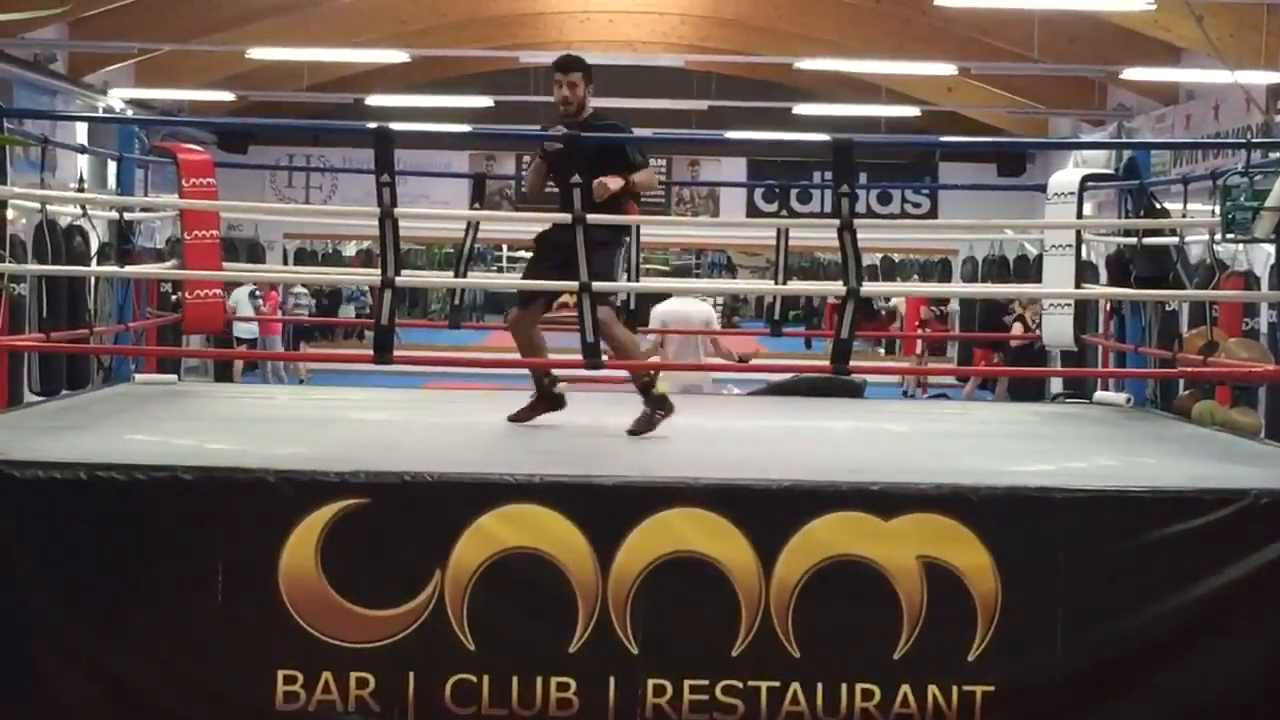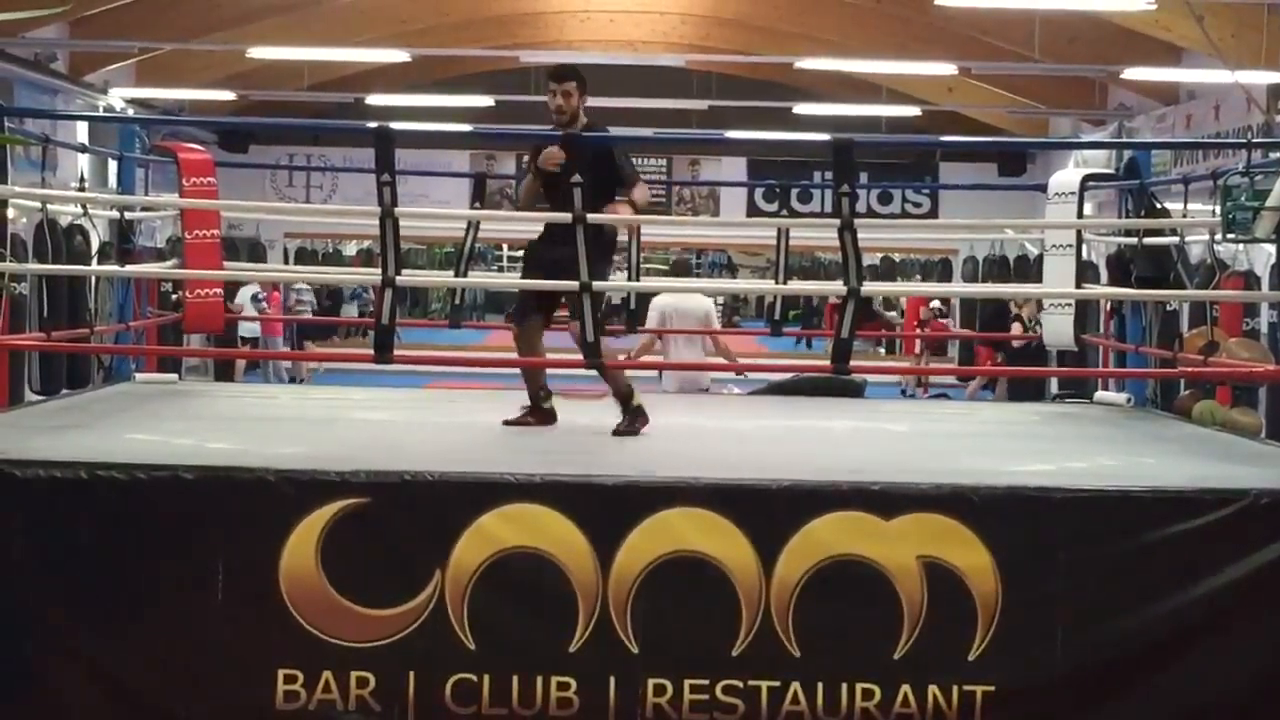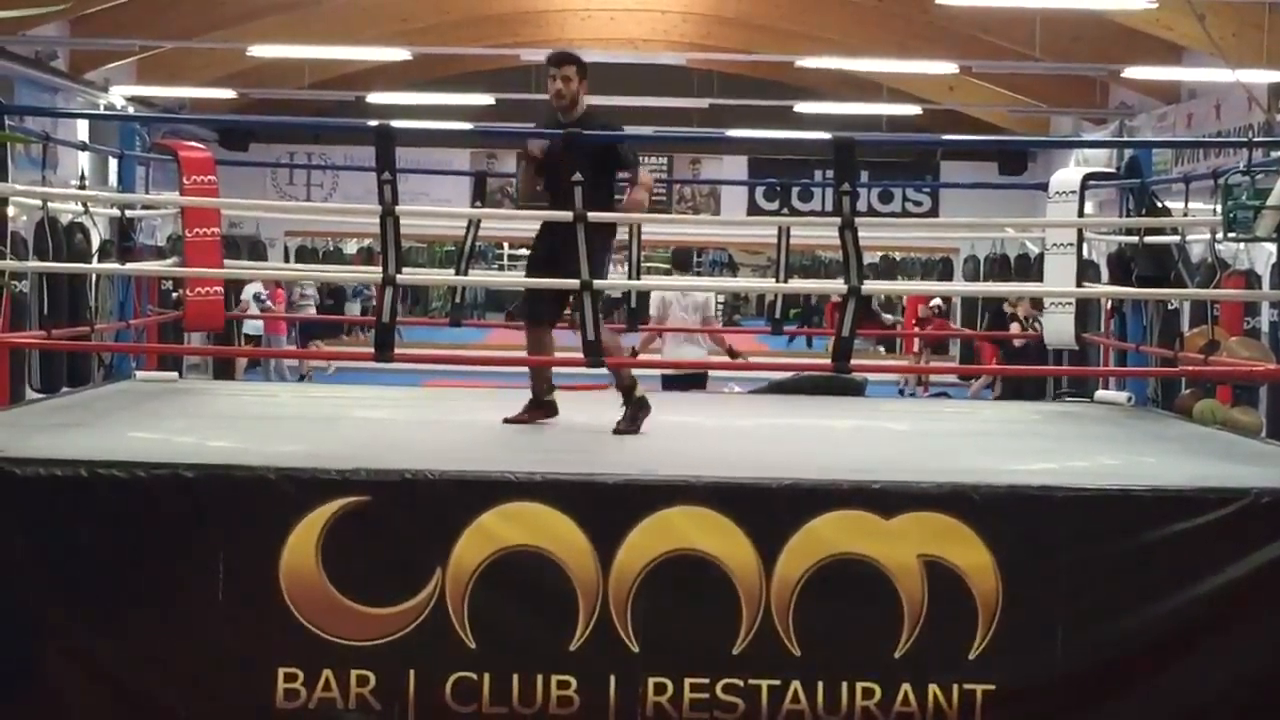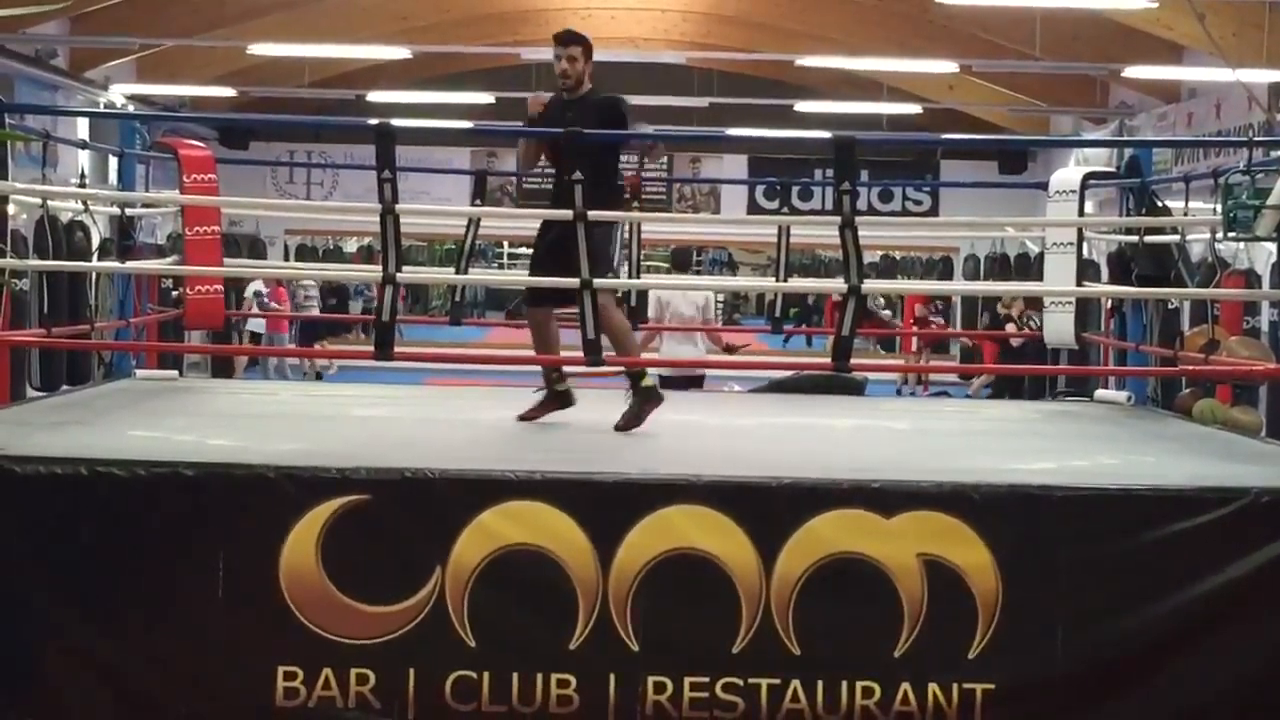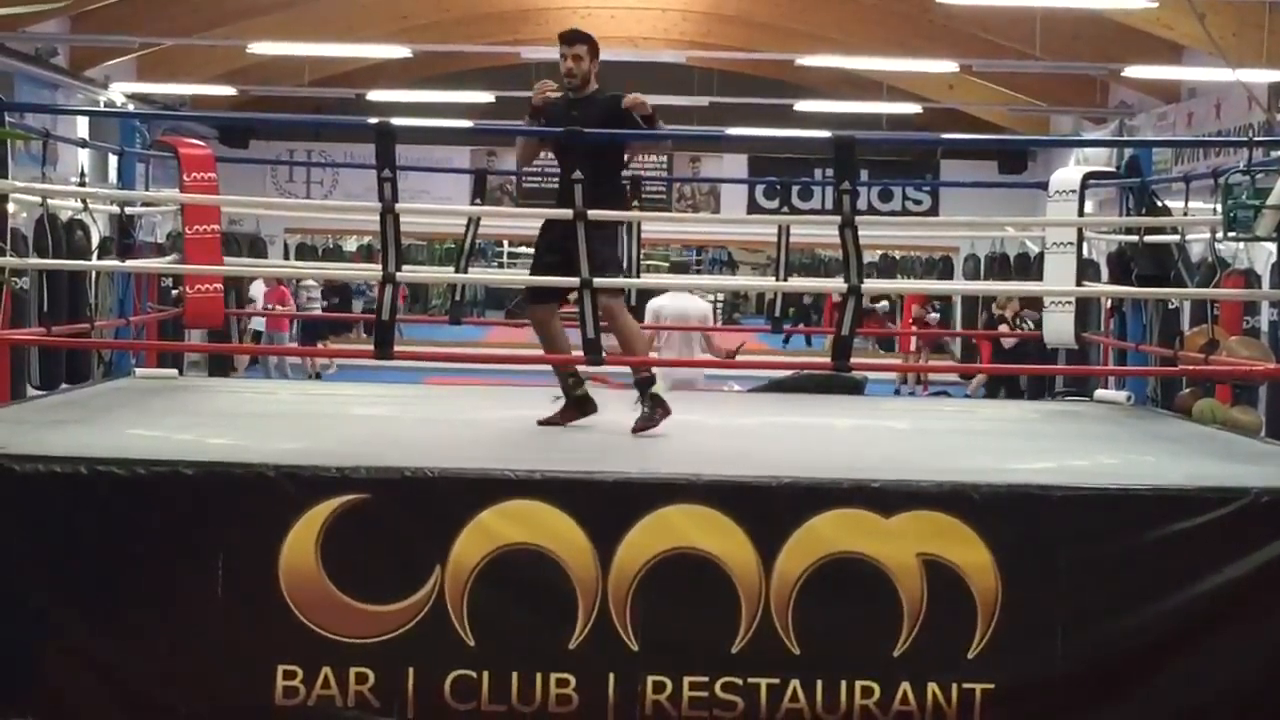
dt=0.1s
person 1, frame 1
left shoulder: (612, 130)
right shoulder: (553, 133)
left elbow: (648, 177)
right elbow: (532, 188)
left wrist: (621, 181)
right wrist: (545, 153)
left hip: (602, 235)
right hip: (562, 232)
left knee: (600, 314)
right knee: (521, 317)
left ankle: (654, 396)
right ankle: (547, 393)
person 1, frame 2
left shoulder: (603, 141)
right shoulder: (544, 145)
left elbow: (640, 188)
right elbow: (525, 202)
left wrist: (627, 205)
right wrist: (538, 170)
left hip: (591, 246)
right hip: (551, 245)
left knee: (581, 330)
right knee: (525, 328)
left ankle: (631, 406)
right ankle: (541, 405)
person 1, frame 3
left shoulder: (602, 128)
right shoulder: (544, 130)
left elbow: (638, 171)
left wrist: (641, 189)
right wrist: (531, 158)
left hip: (593, 232)
right hip: (554, 233)
right knee: (536, 324)
left ankle: (634, 398)
right ankle: (542, 399)
person 1, frame 4
left shoulder: (608, 104)
right shoulder: (550, 108)
left elbow: (651, 150)
right elbow: (525, 164)
right wrist: (531, 122)
left hip: (597, 215)
right hip: (560, 216)
left knee: (599, 299)
right knee: (537, 308)
left ankle: (643, 387)
right ankle: (556, 389)
person 1, frame 5
left shoulder: (612, 104)
right shoulder: (554, 107)
left elbow: (659, 148)
right elbow: (523, 158)
left wrist: (647, 116)
right wrist: (534, 112)
left hip: (603, 216)
right hip: (563, 215)
left knee: (608, 302)
right knee: (540, 307)
left ankle: (651, 397)
right ankle: (577, 397)
